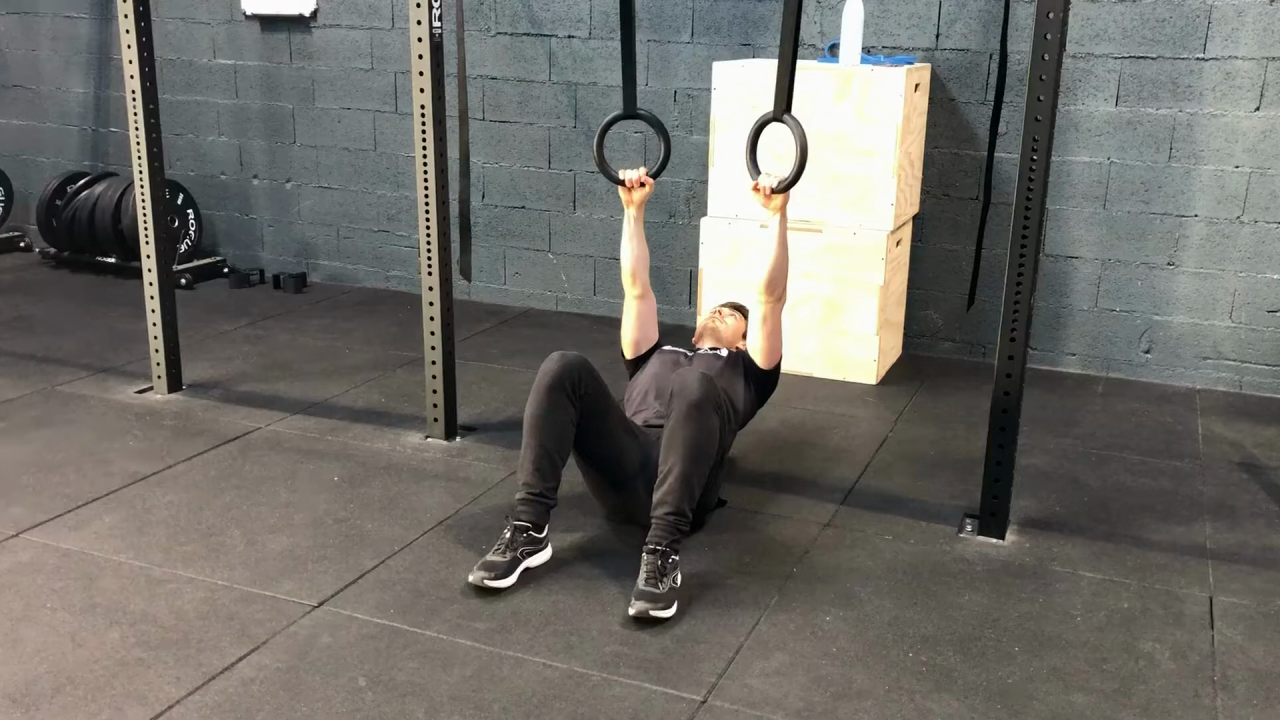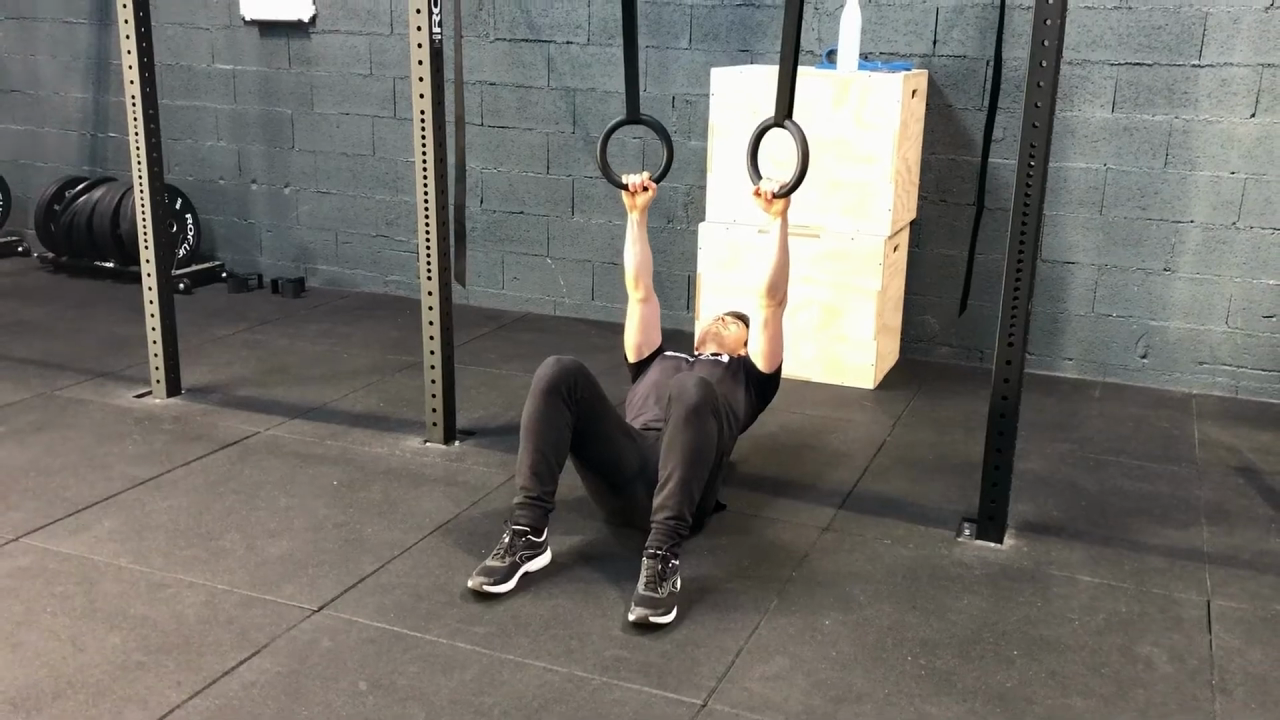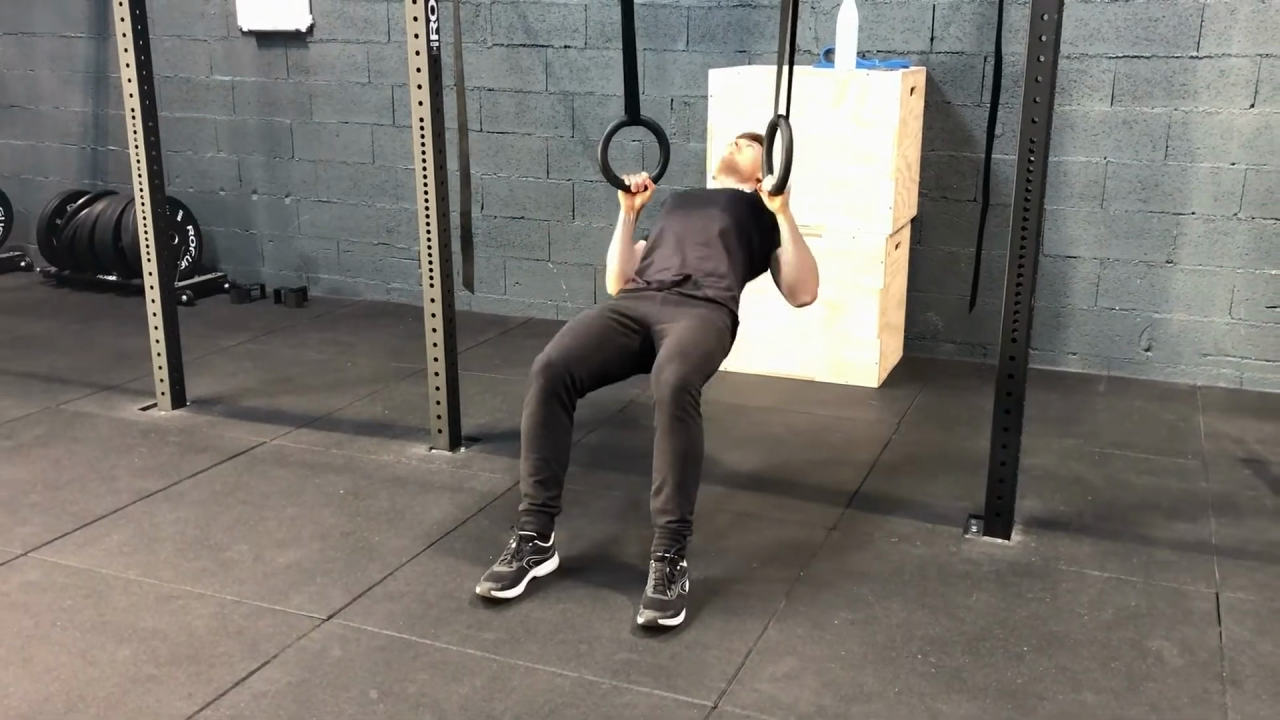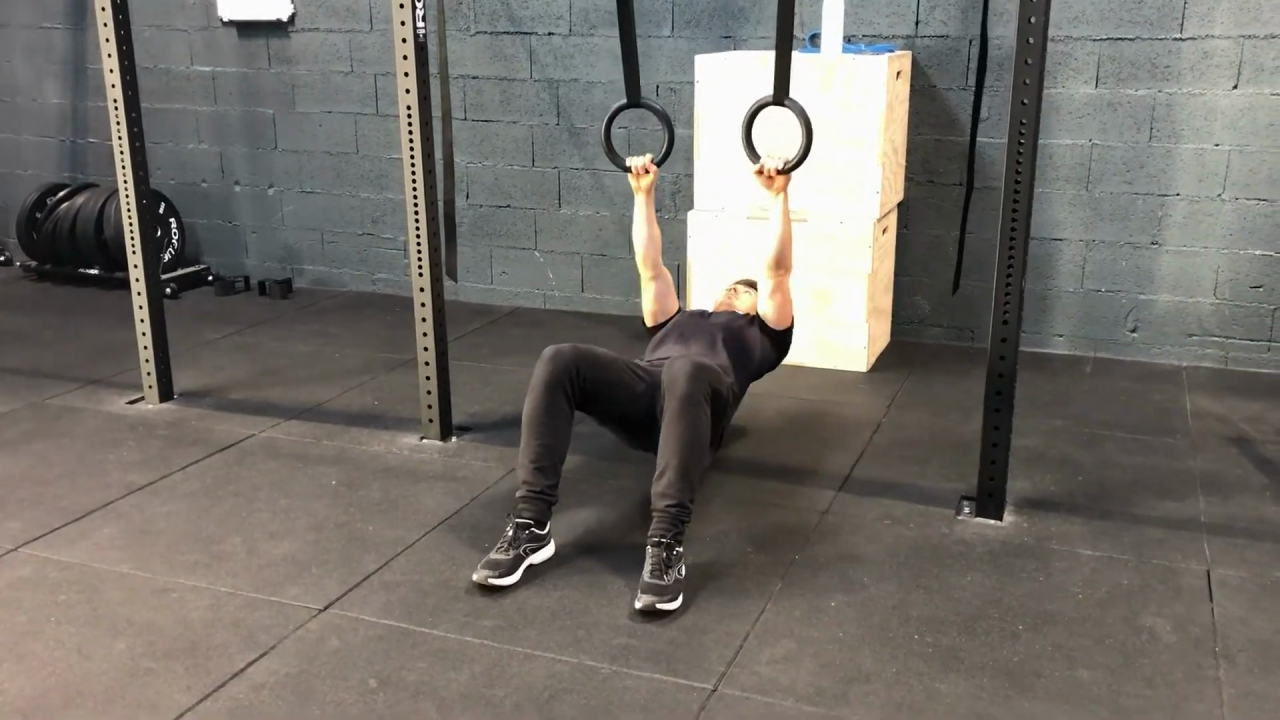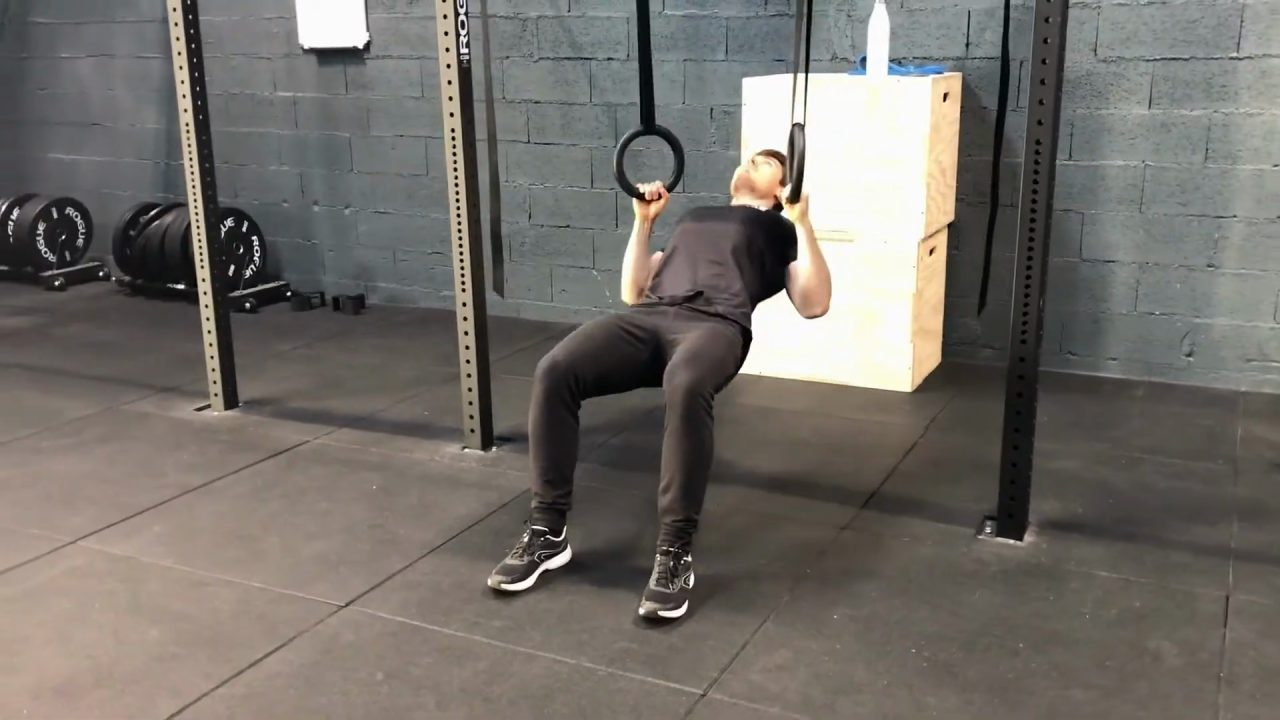
dt=1s
person 1, frame 1
left shoulder: (746, 370)
right shoulder: (655, 356)
left elbow: (770, 298)
right elbow: (637, 288)
left wrist: (776, 214)
right wrist: (633, 208)
left hip: (684, 478)
right hip: (622, 469)
left knee: (695, 385)
right knee: (563, 368)
left ankle: (662, 551)
right ankle: (528, 528)
person 1, frame 2
left shoulder: (748, 376)
right shoulder: (657, 361)
left elbow: (770, 302)
right elbow: (640, 292)
left wrist: (778, 219)
right wrist: (637, 213)
left hip: (682, 474)
right hip: (622, 471)
left knee: (693, 390)
right knee: (558, 373)
left ankle: (662, 556)
right ankle: (527, 532)
person 1, frame 3
left shoulder: (760, 213)
right shoulder: (676, 202)
left elbow: (803, 293)
right elbow: (617, 283)
left wrist: (783, 210)
right wrist: (628, 211)
left hip: (702, 310)
right hip: (637, 303)
left knee: (674, 385)
right knee: (549, 372)
left ankle: (669, 558)
right ankle: (535, 537)
person 1, frame 4
left shoulder: (761, 335)
right shoulder: (678, 320)
left elbow: (776, 272)
right elbow: (650, 268)
left wrist: (778, 195)
right wrist: (644, 193)
left hip: (700, 392)
right hip: (641, 390)
left knee: (685, 373)
right knee: (558, 362)
left ankle: (665, 544)
right ankle: (531, 524)
person 1, frame 5
left shoulder: (778, 230)
right shoulder: (695, 218)
left elbow: (814, 304)
right elbow: (633, 289)
left wrist: (802, 220)
right wrist: (643, 221)
left hip: (716, 324)
right hip: (650, 317)
left knee: (687, 386)
right knee: (554, 372)
left ankle: (675, 552)
right ankle: (547, 531)
